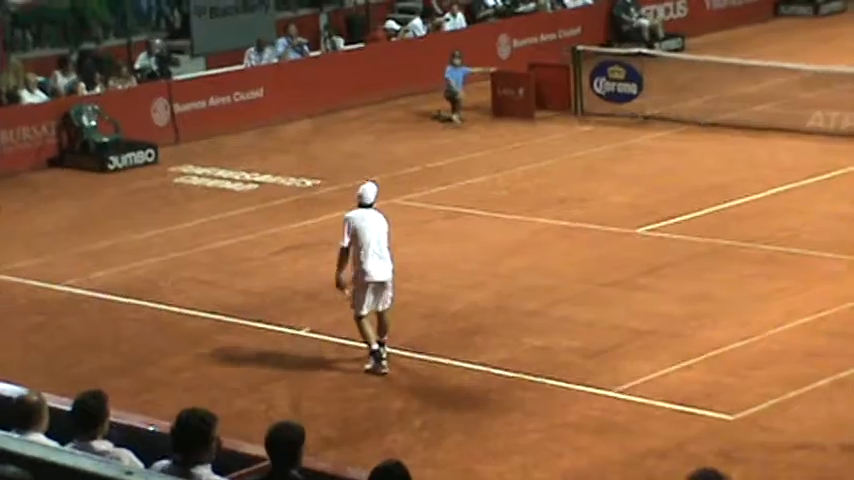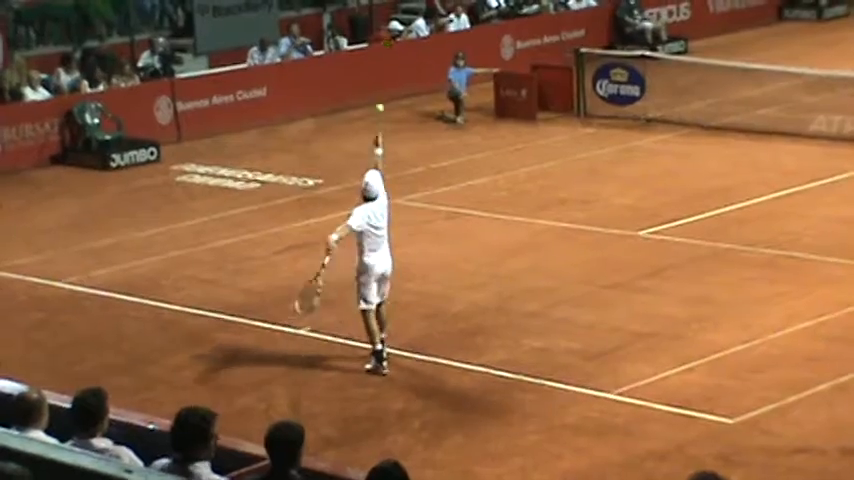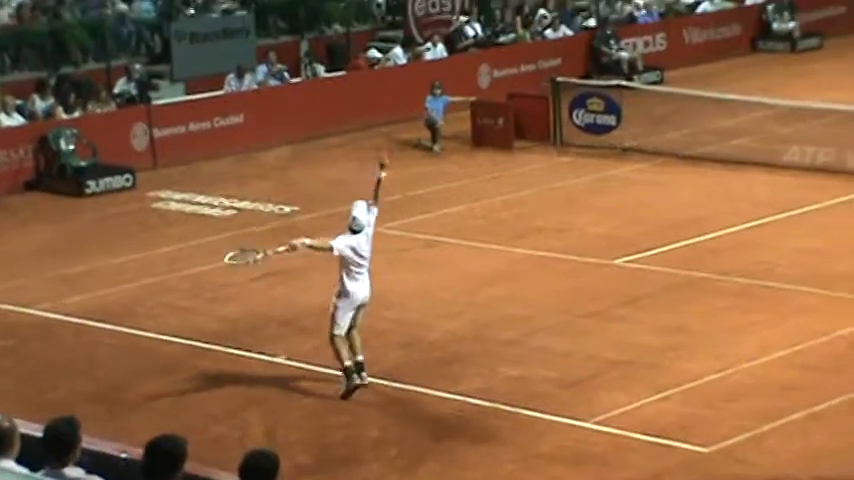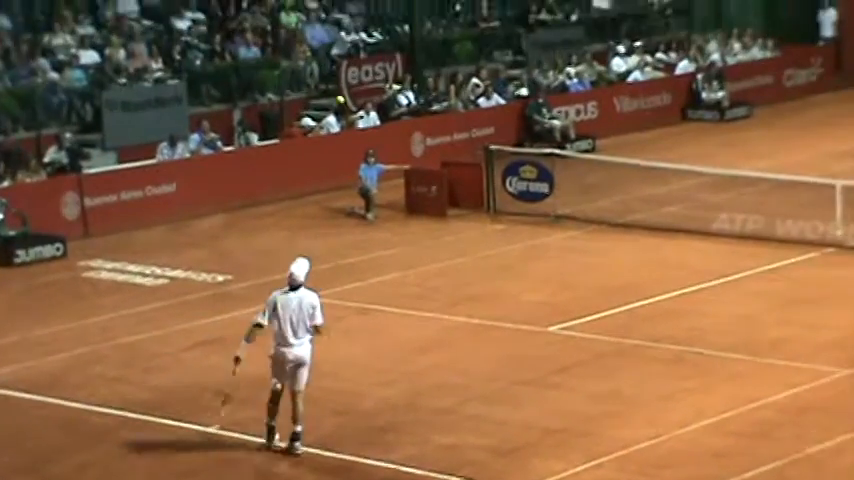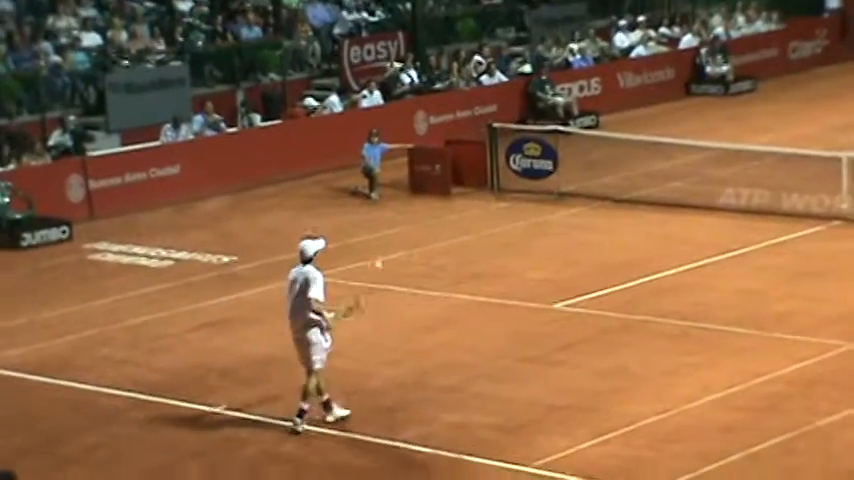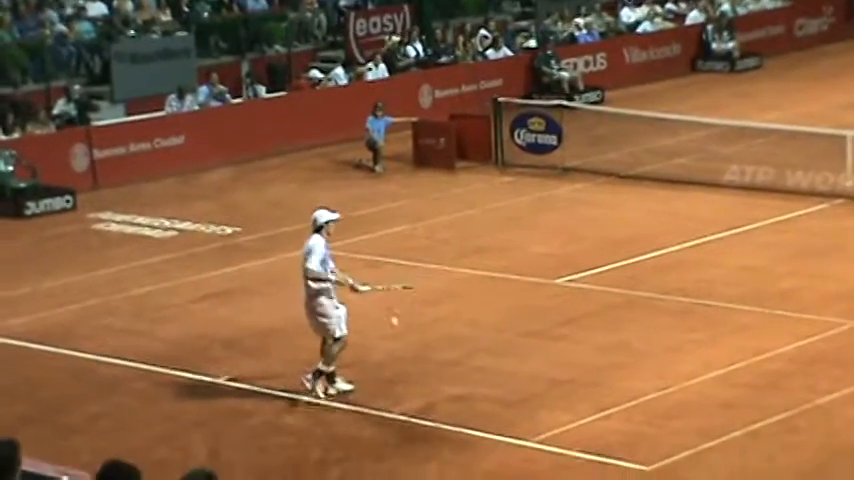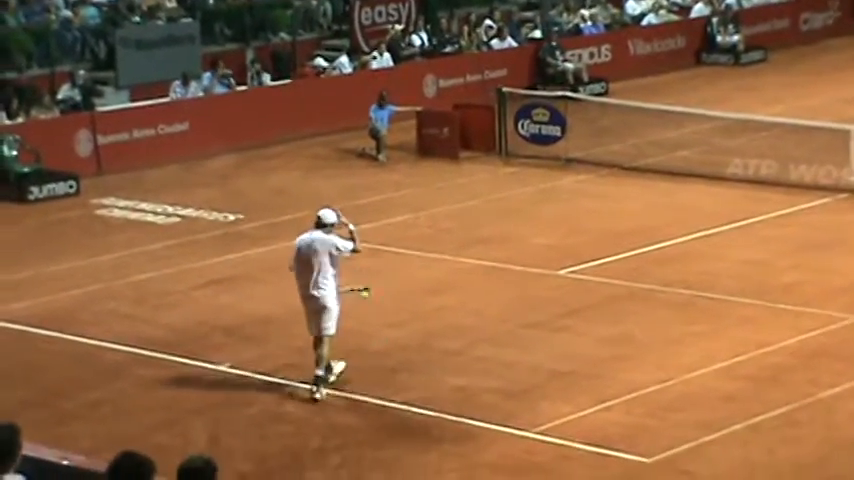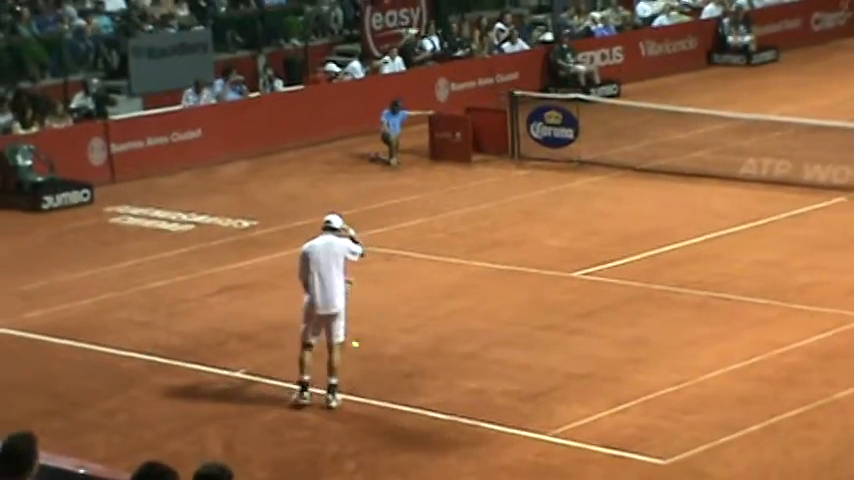
dt=0.4s
person 1, frame 1
left shoulder: (351, 217)
right shoulder: (381, 219)
left elbow: (345, 249)
left wrist: (339, 275)
left hip: (366, 274)
right hip: (385, 271)
left knee: (359, 316)
right knee: (382, 311)
left ankle: (378, 360)
right ankle: (382, 350)
person 1, frame 2
left shoulder: (360, 212)
right shoulder: (382, 199)
left elbow: (349, 226)
right elbow: (379, 173)
left wrist: (334, 238)
right wrist: (379, 151)
left hip: (369, 268)
right hip: (386, 264)
left knee: (368, 312)
right knee: (380, 307)
left ankle: (380, 360)
right ankle: (381, 347)
person 1, frame 3
left shoulder: (347, 241)
right shoulder: (368, 230)
left elbow: (328, 245)
right elbow: (374, 202)
left wrist: (304, 242)
right wrist: (381, 175)
left hip: (349, 293)
right hip: (364, 290)
left knee: (336, 336)
right knee: (351, 329)
left ankle: (350, 376)
right ankle: (360, 371)
person 1, frame 4
left shoulder: (276, 298)
right shoulder: (311, 298)
left elbow: (258, 325)
right elbow: (318, 328)
left wrist: (241, 349)
right wrist: (317, 329)
left hip: (282, 352)
right hip: (302, 352)
left knee: (276, 392)
right knee: (297, 394)
left ankle: (270, 436)
right ankle: (295, 440)
person 1, frame 5
left shoulder: (294, 273)
right shoulder: (315, 275)
right elbow: (314, 303)
left wrist: (327, 313)
right wrist: (328, 318)
left hip: (298, 329)
right hip: (311, 330)
left knee: (314, 370)
right knee: (314, 373)
left ankle: (329, 408)
right ankle: (300, 419)
person 1, frame 6
left shoulder: (318, 243)
right shoulder: (317, 245)
left elbow: (329, 267)
right elbow: (310, 273)
left wrist: (352, 283)
right wrist: (334, 279)
left hip: (317, 300)
right hip: (322, 301)
left knee: (327, 339)
right knee: (341, 339)
left ankle: (331, 381)
right ankle: (315, 377)
person 1, frame 7
left shoulder: (300, 241)
right shoulder: (328, 241)
left elbow: (294, 269)
right elbow: (356, 248)
right wrist: (350, 226)
left hip: (307, 297)
right hip: (326, 296)
left knee: (317, 335)
right knee: (325, 339)
left ankle: (328, 370)
right ankle: (317, 385)
person 1, frame 8
left shoulder: (307, 248)
right shoulder: (343, 243)
left elbow: (303, 282)
right elbow: (362, 252)
right wrist: (351, 232)
left hip: (314, 305)
right hip: (336, 304)
left knee: (307, 346)
right knee: (334, 347)
left ankle: (303, 390)
right ankle: (332, 394)
